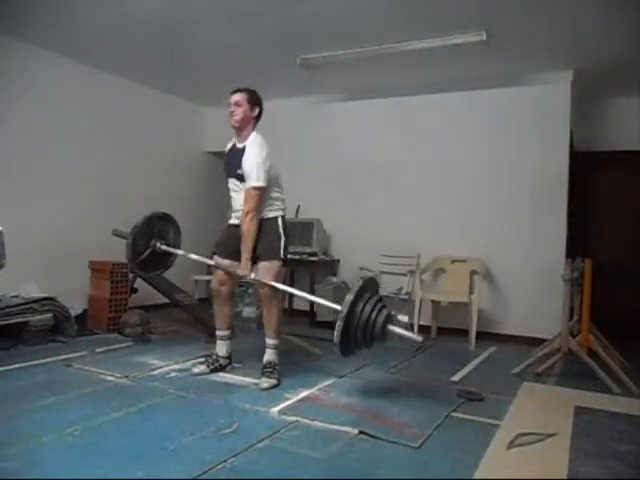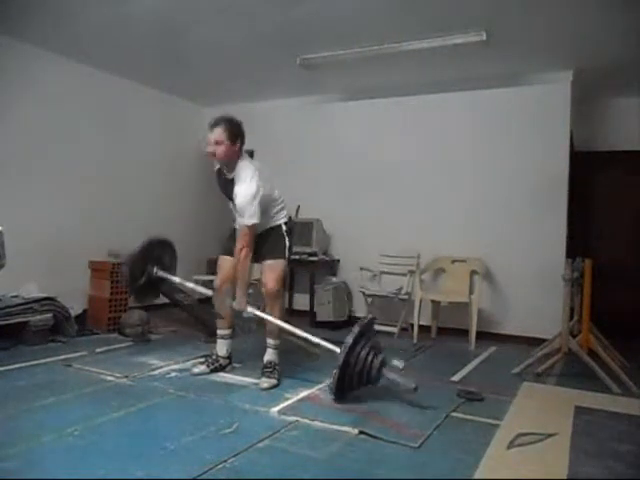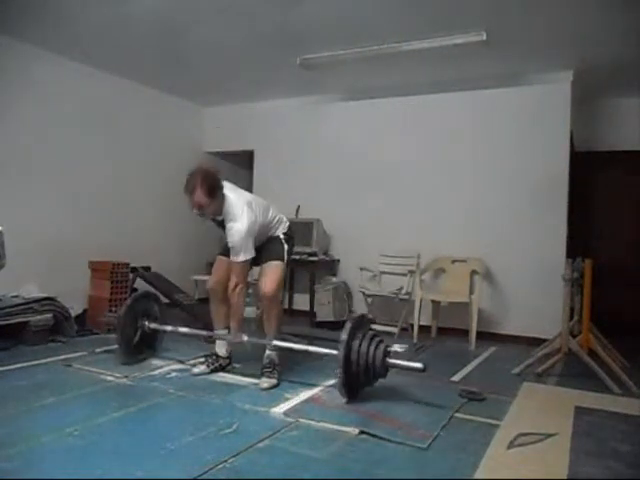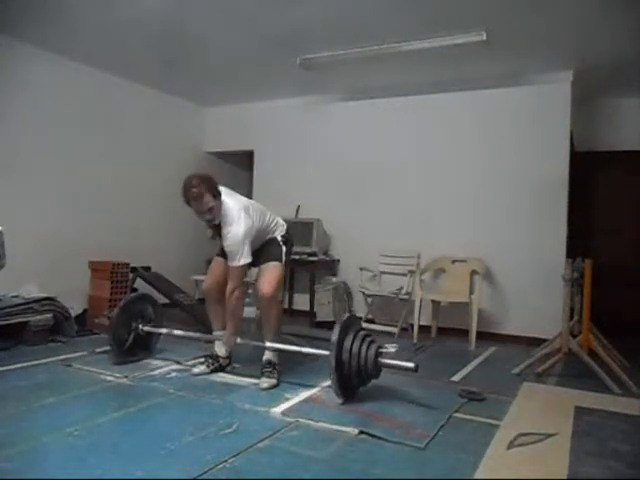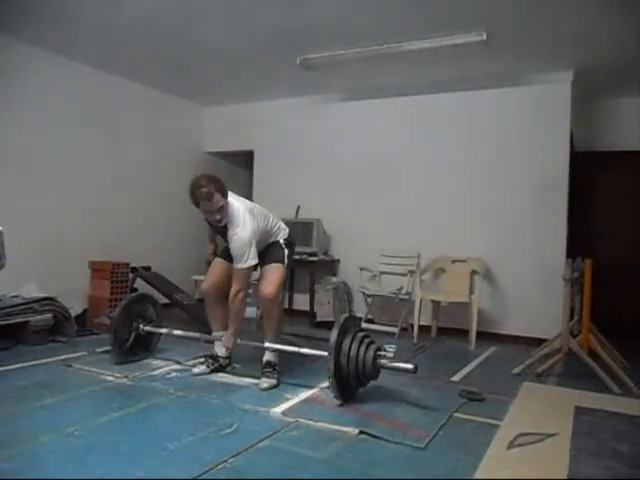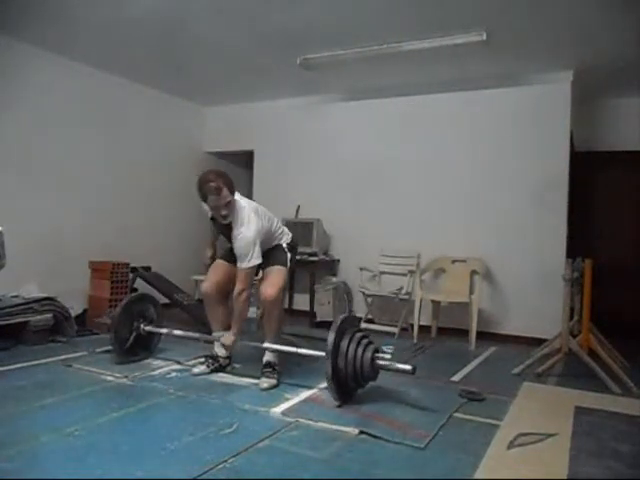
dt=0.3s
person 1, frame 1
left shoulder: (255, 151)
right shoulder: (231, 146)
left elbow: (251, 212)
left wrist: (245, 260)
right wrist: (237, 248)
left hip: (267, 222)
right hip: (237, 223)
left knee: (267, 289)
right knee: (219, 286)
left ankle: (271, 361)
right ankle: (222, 355)
person 1, frame 2
left shoulder: (247, 185)
right shoulder: (222, 163)
left elbow: (244, 249)
left wrist: (241, 296)
left hip: (273, 228)
right hip: (245, 225)
left knee: (271, 287)
right knee: (221, 284)
left ankle: (271, 361)
right ankle: (222, 355)
person 1, frame 3
left shoulder: (239, 224)
right shoulder: (214, 191)
left elbow: (238, 284)
left wrist: (235, 330)
left hip: (273, 236)
right hip: (245, 241)
left knee: (268, 291)
right knee: (215, 286)
left ankle: (270, 360)
right ankle: (221, 354)
person 1, frame 4
left shoulder: (236, 227)
right shoulder: (206, 201)
left elbow: (235, 288)
left wrist: (231, 333)
right wrist: (214, 229)
left hip: (272, 238)
right hip: (242, 241)
left knee: (267, 292)
right knee: (210, 288)
left ankle: (270, 359)
right ankle: (221, 354)
person 1, frame 5
left shoulder: (242, 229)
right shoulder: (210, 204)
left elbow: (239, 290)
left wrist: (232, 334)
right wrist: (212, 241)
left hip: (274, 241)
right hip: (237, 245)
left knee: (268, 293)
right knee: (210, 288)
left ankle: (270, 360)
right ankle: (220, 354)
person 1, frame 6
left shoulder: (247, 227)
right shoulder: (210, 204)
left elbow: (242, 289)
left wrist: (234, 333)
right wrist: (212, 245)
left hip: (276, 246)
right hip: (243, 248)
left knee: (269, 295)
right knee: (209, 289)
left ankle: (270, 360)
right ankle: (220, 354)
